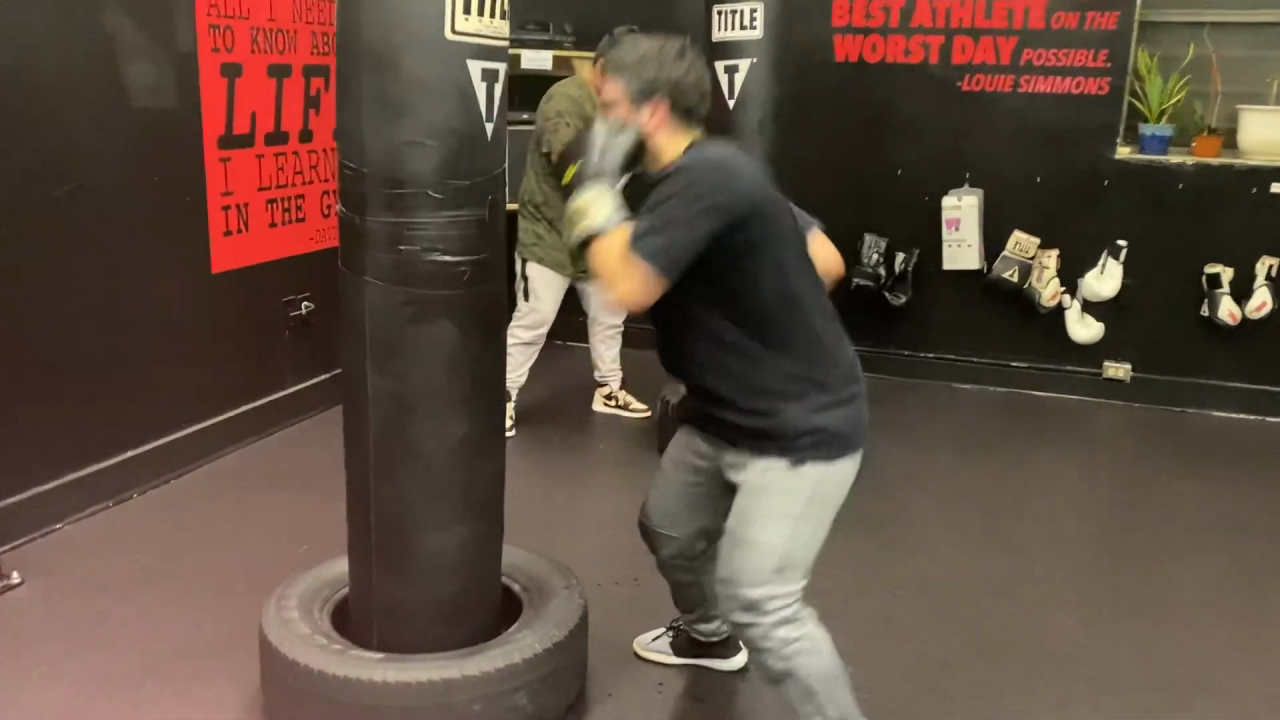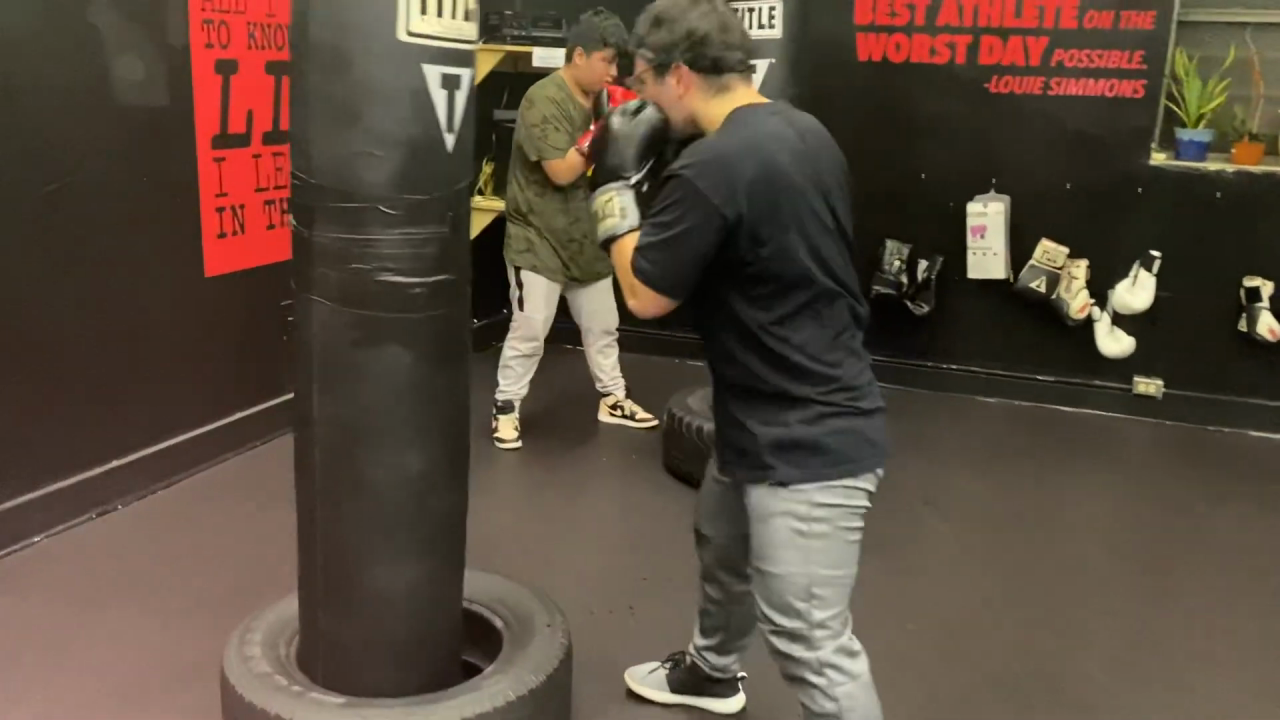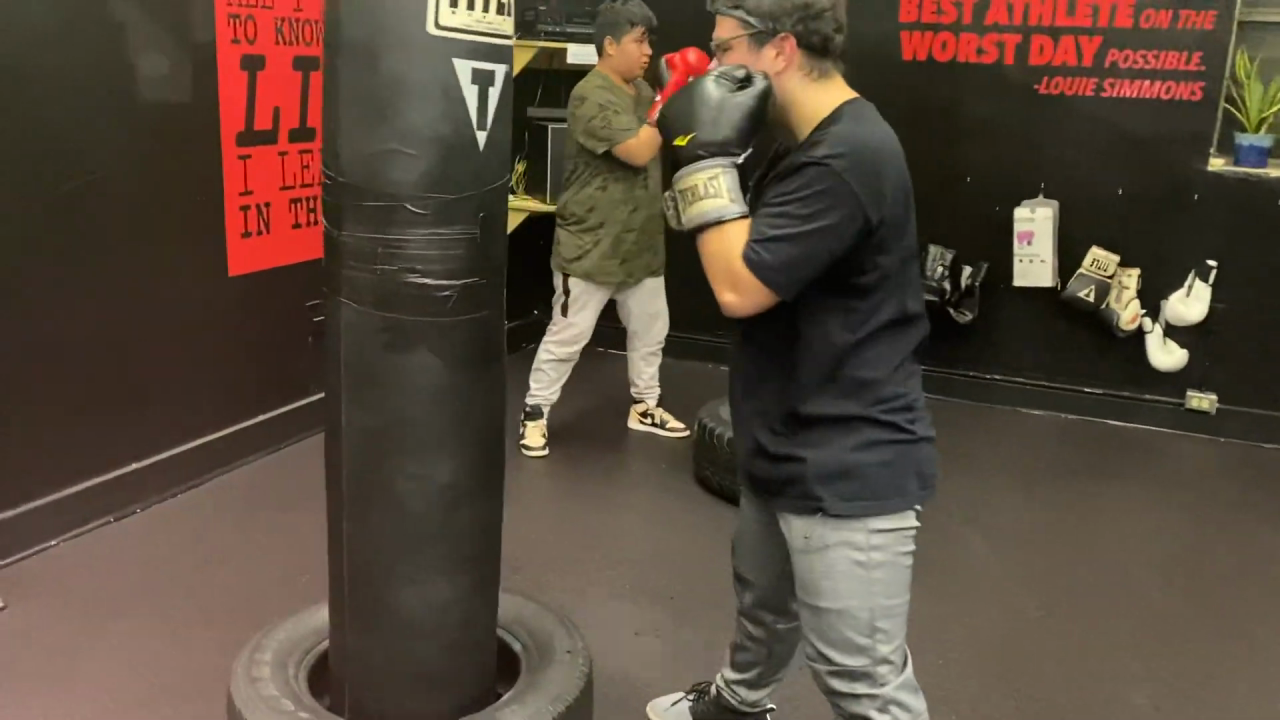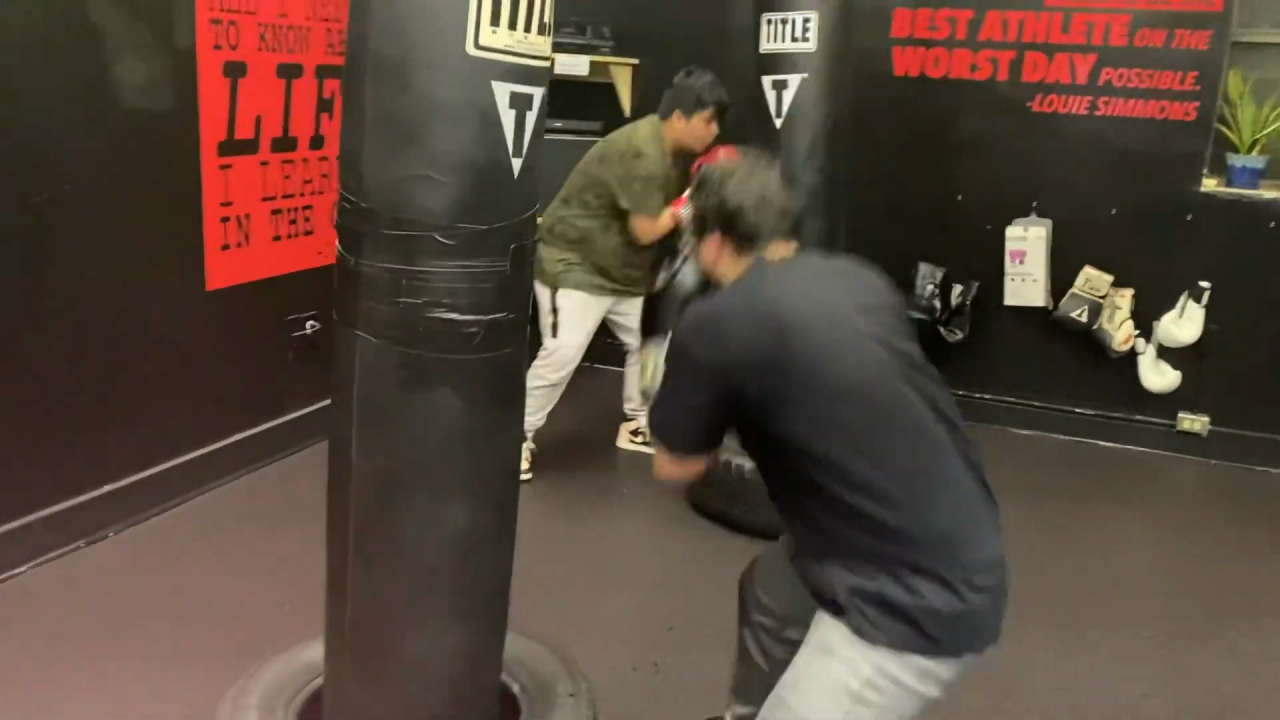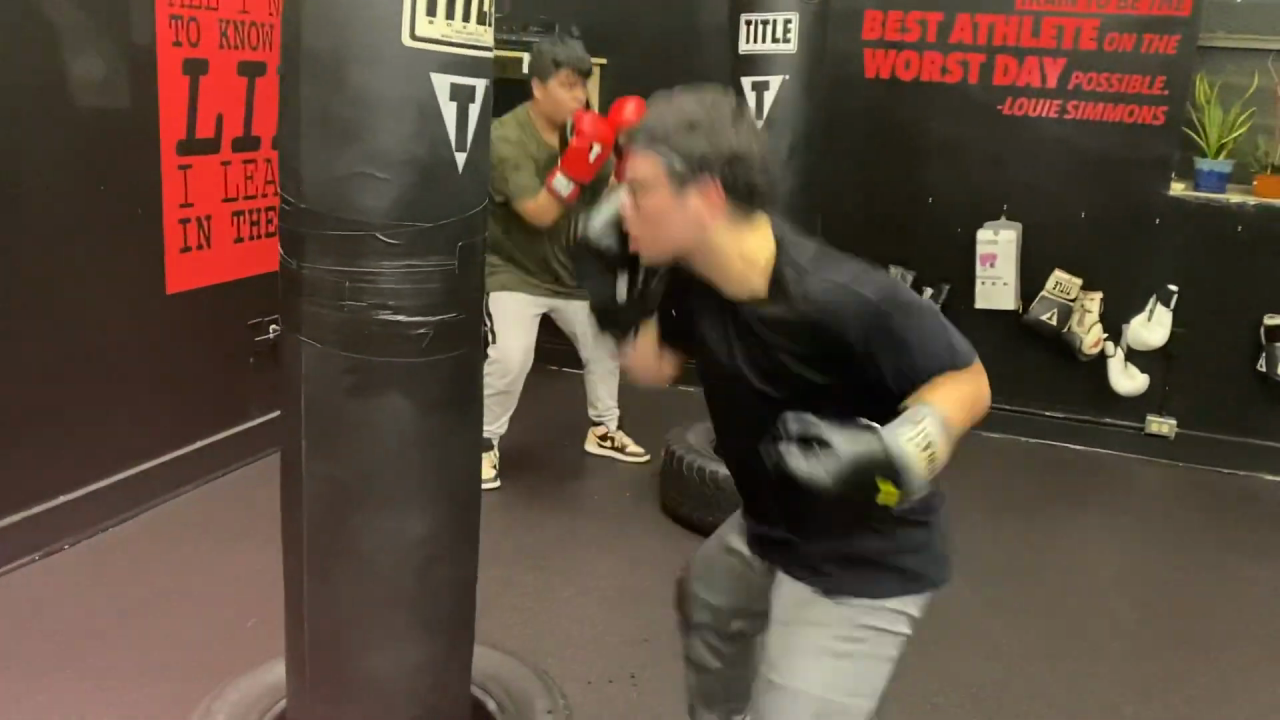
dt=0.5s
person 1, frame 1
left shoulder: (718, 176)
right shoulder: (704, 177)
left elbow: (630, 290)
right elbow: (826, 263)
left wrist: (593, 187)
left hip: (804, 428)
right hip: (726, 415)
left knee: (756, 602)
right knee: (667, 526)
right ankle: (707, 634)
person 1, frame 2
left shoulder: (712, 167)
right shoulder: (801, 132)
left elbow: (645, 295)
left wrist: (617, 180)
right wrist: (658, 201)
left hip: (809, 439)
right hip: (771, 420)
left knee: (808, 640)
right knee: (721, 540)
person 1, frame 3
left shoulder: (847, 158)
right shoulder: (825, 141)
left elbow: (739, 289)
right elbow: (757, 252)
left wrist: (706, 158)
right wrist: (704, 154)
left hip: (847, 467)
right hip: (791, 449)
right knee: (763, 594)
person 1, frame 4
left shoulder: (718, 326)
right shoulder: (855, 279)
left elbow: (675, 463)
left wrist: (663, 344)
left hip: (920, 595)
right knee: (768, 591)
person 1, frame 5
left shoulder: (836, 296)
right shoulder: (696, 271)
left elbow: (967, 385)
right elbow: (651, 366)
left wrist: (893, 458)
left hip: (862, 556)
right knee: (706, 598)
person 2, frame 1
right shoulder: (563, 100)
right elbow: (568, 165)
right hip: (548, 234)
left knee: (609, 313)
right knee: (531, 323)
left ankle: (607, 389)
right ankle: (502, 398)
person 2, frame 2
left shoulder: (600, 98)
right shoulder: (543, 100)
right elbow: (562, 172)
left hip: (586, 238)
right hip: (538, 240)
left knee: (602, 325)
right knee: (529, 332)
left ankle: (612, 398)
right ankle: (505, 408)
person 2, frame 3
left shoulder: (640, 90)
right shoulder: (591, 96)
right elbow: (641, 151)
right wrist: (672, 95)
left hip: (639, 241)
right hip: (591, 243)
left knee: (650, 328)
right knee: (568, 334)
left ankle: (645, 406)
right ankle: (535, 413)
person 2, frame 4
left shoulder: (666, 146)
right shoulder: (642, 153)
left elbow: (664, 209)
right elbow: (646, 230)
left hip: (623, 268)
right hip: (573, 260)
right knee: (562, 354)
left ankle: (635, 425)
right ankle: (518, 435)
person 2, frame 5
left shoulder: (586, 130)
right shoulder: (506, 139)
right elbow: (540, 215)
right wrist: (577, 164)
left hip: (574, 268)
right hip: (513, 268)
left knee: (603, 347)
right knee: (509, 360)
left ankle: (603, 429)
right ankle: (484, 443)
